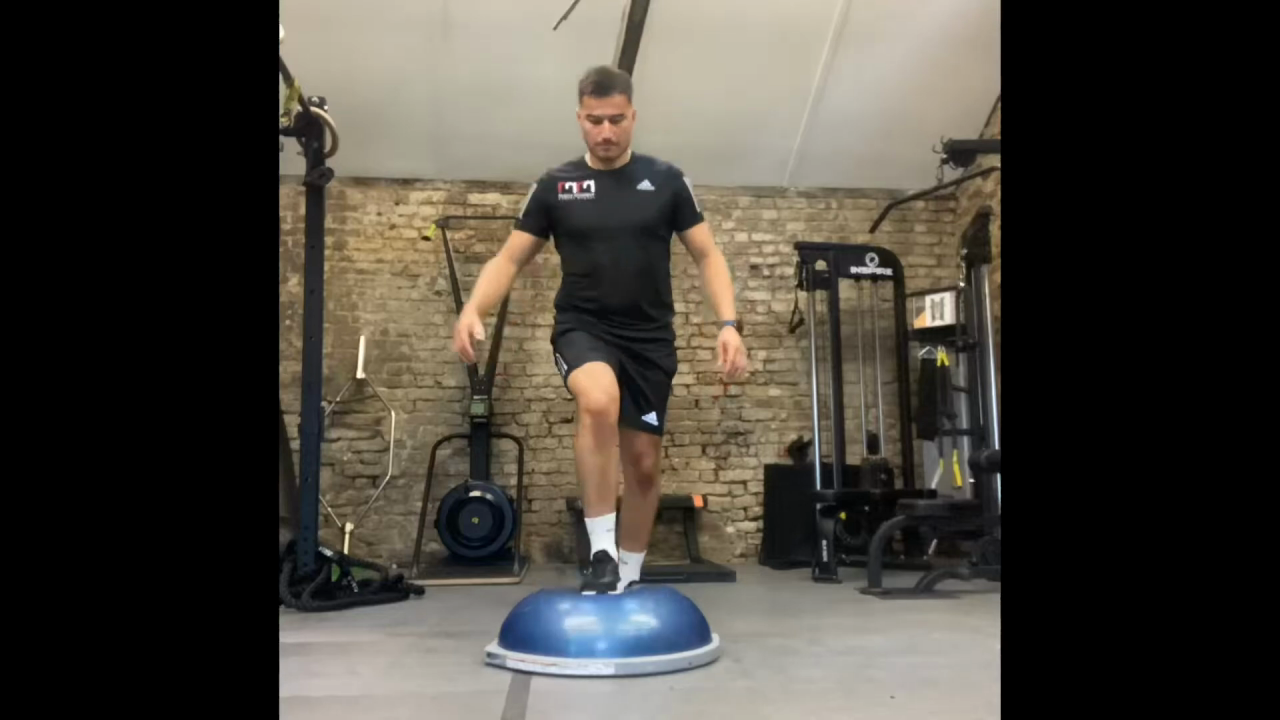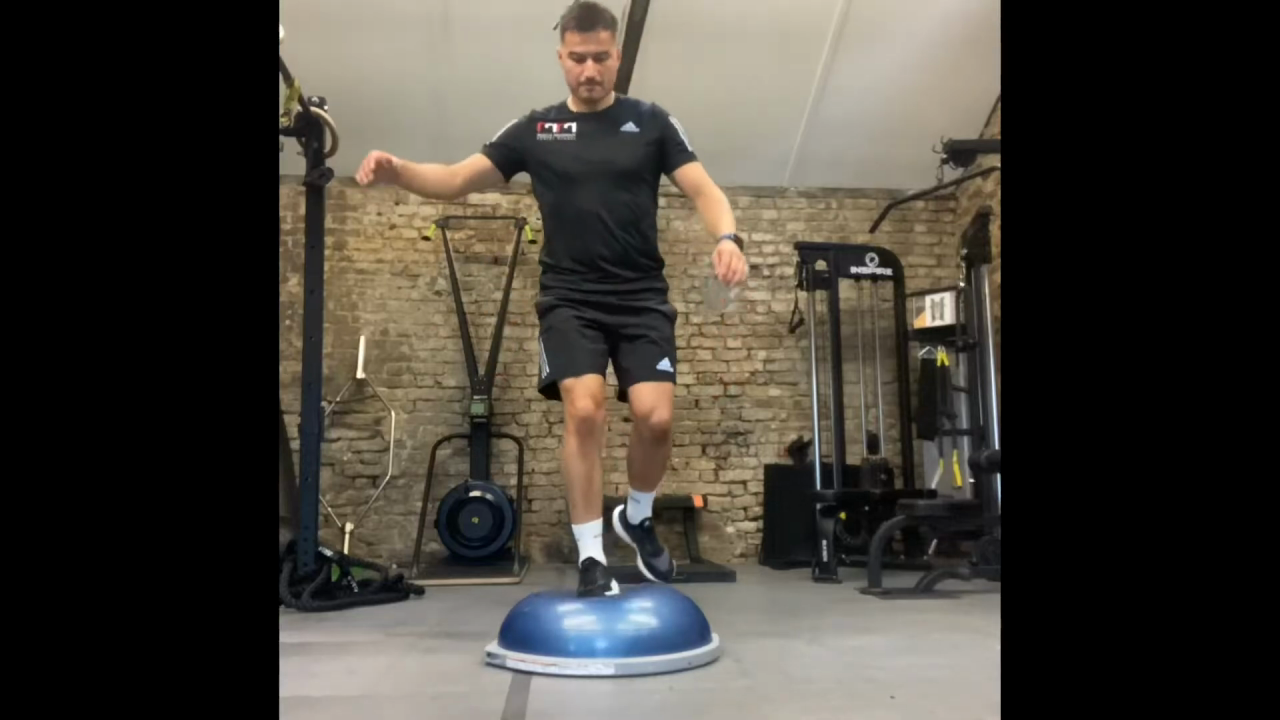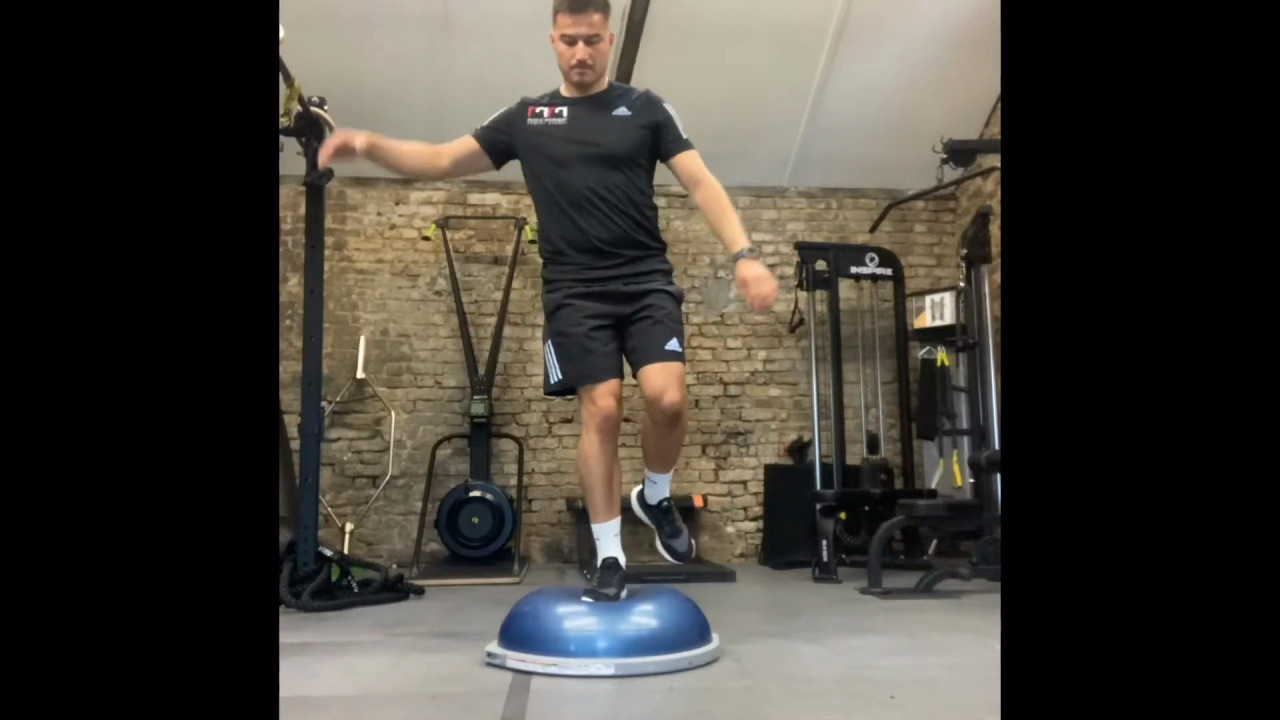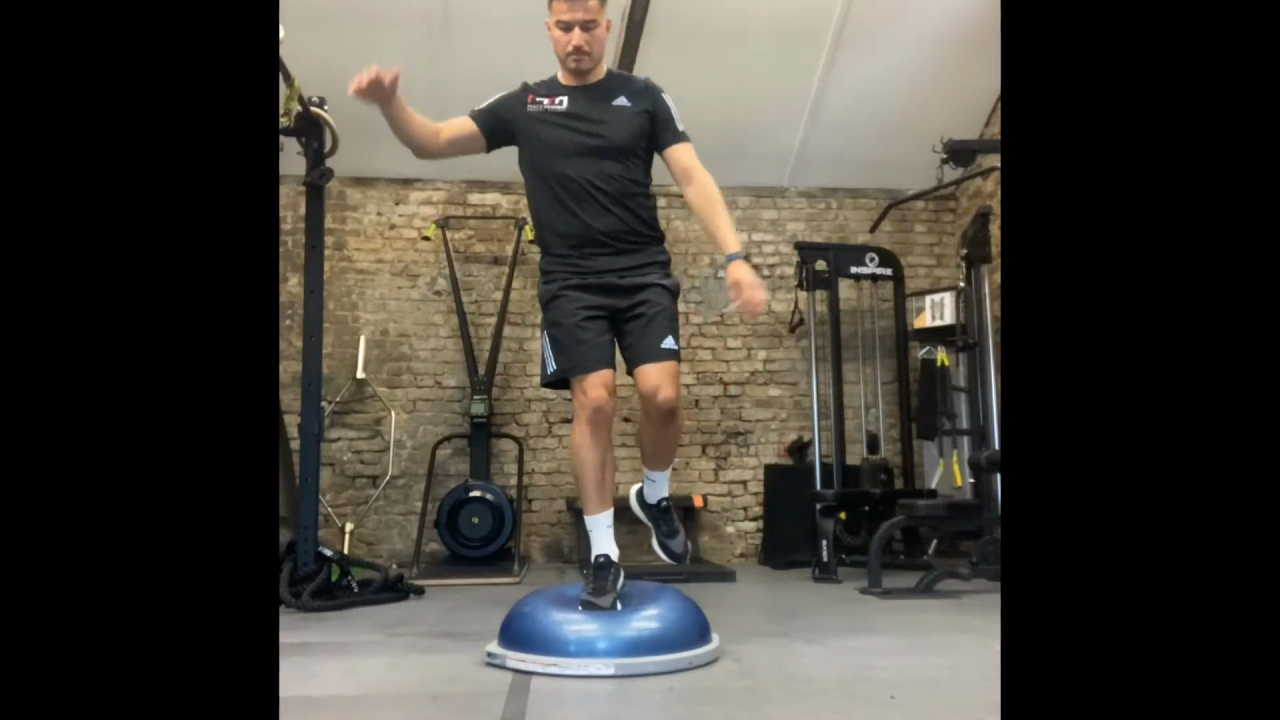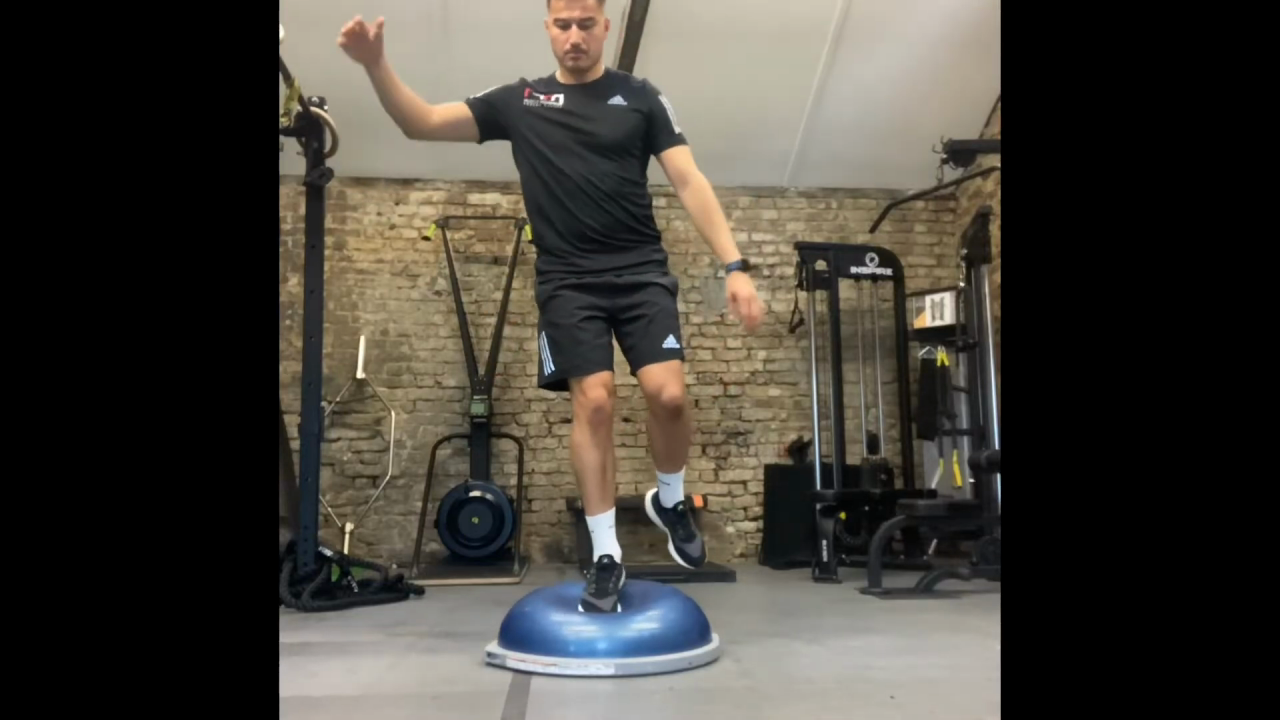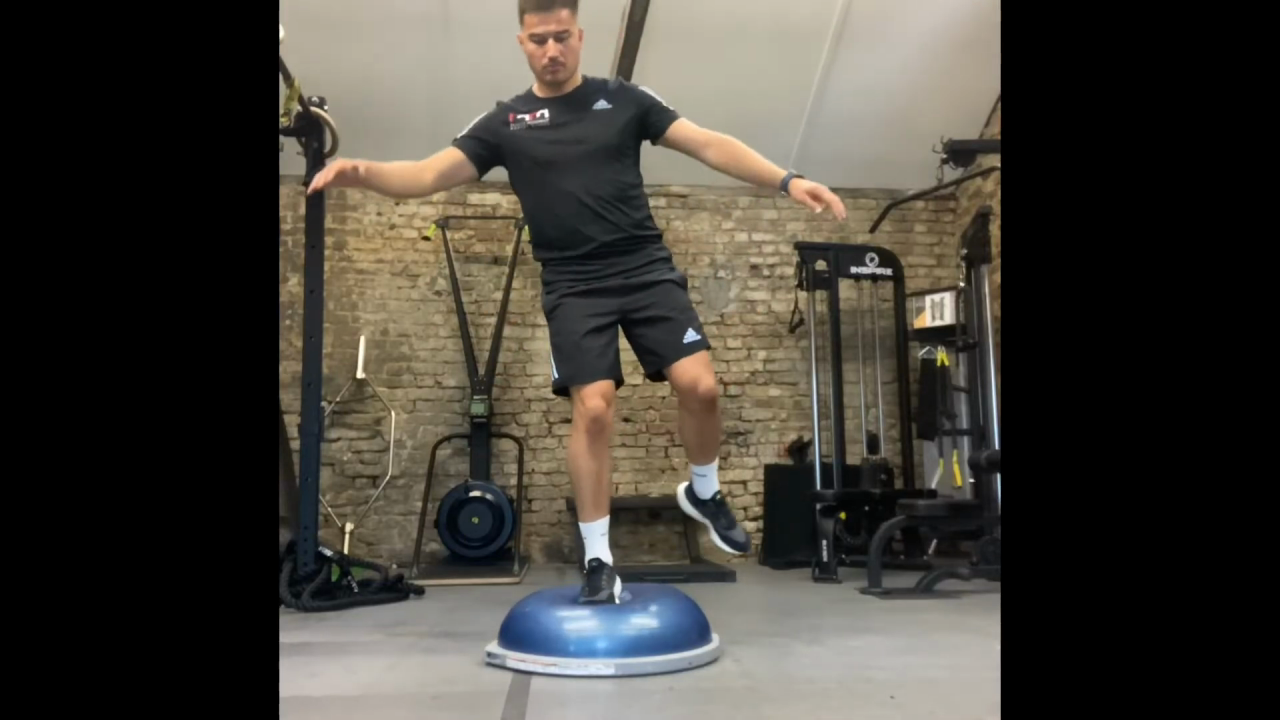
dt=0.5s
person 1, frame 1
left shoulder: (666, 180)
right shoulder: (555, 186)
left elbow: (706, 255)
right elbow: (509, 260)
left wrist: (727, 323)
right wrist: (473, 310)
left hip: (648, 337)
right hip: (583, 328)
left knee: (644, 461)
right knee: (600, 401)
left ankle: (630, 575)
right ankle: (602, 552)
person 1, frame 2
left shoulder: (651, 122)
right shoulder: (534, 130)
left elbow: (704, 190)
right elbow: (455, 180)
left wrist: (726, 237)
right wrist: (397, 169)
left hip: (642, 296)
right hip: (569, 297)
left knee: (656, 417)
right knee: (584, 412)
left ankle: (638, 517)
right ankle: (592, 558)
person 1, frame 3
left shoulder: (646, 108)
right shoulder: (526, 118)
left elbow: (700, 183)
right elbow: (441, 161)
left wrist: (744, 255)
right wrist: (371, 145)
left hip: (646, 280)
right hip: (575, 288)
left knee: (667, 397)
right knee: (601, 410)
left ankle: (657, 498)
right ankle: (609, 556)
person 1, frame 4
left shoulder: (645, 97)
right shoulder: (524, 105)
left elbow: (692, 177)
right elbow: (430, 141)
left wrist: (734, 256)
right wrist: (388, 100)
left hip: (643, 272)
right hip: (571, 280)
left knee: (662, 395)
right knee: (593, 402)
left ankle: (654, 496)
right ankle: (604, 554)
person 1, frame 5
left shoulder: (641, 98)
right shoulder: (518, 101)
left elbow: (689, 181)
right elbow: (421, 122)
left wrist: (734, 266)
right wrist: (375, 63)
left hip: (640, 269)
right hip: (567, 279)
left knee: (668, 393)
right knee: (593, 401)
left ankle: (669, 501)
right ankle: (606, 556)
person 1, frame 6
left shoulder: (624, 99)
right shoulder: (505, 122)
left elbow: (707, 144)
right elbow: (429, 175)
left wrist: (786, 181)
right wrist: (363, 171)
left hip: (647, 269)
right hip: (574, 286)
left knee: (699, 386)
right knee: (592, 410)
left ankle: (703, 492)
right ankle: (598, 561)
